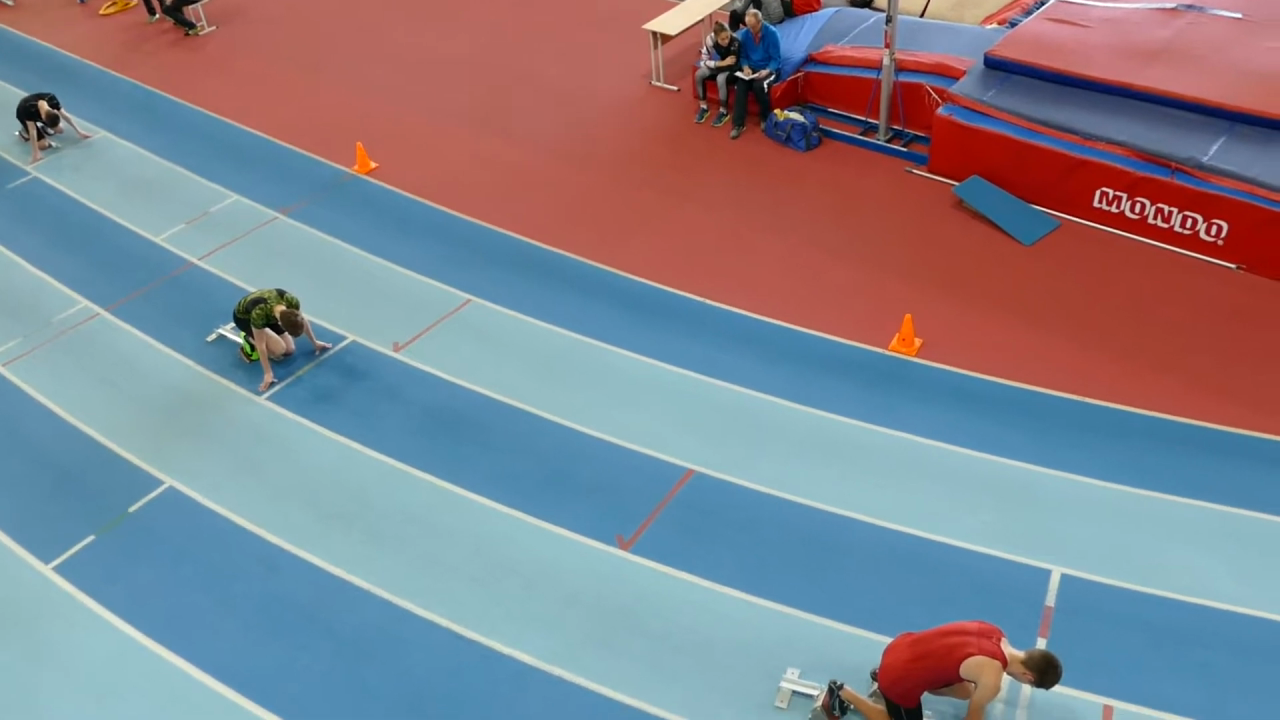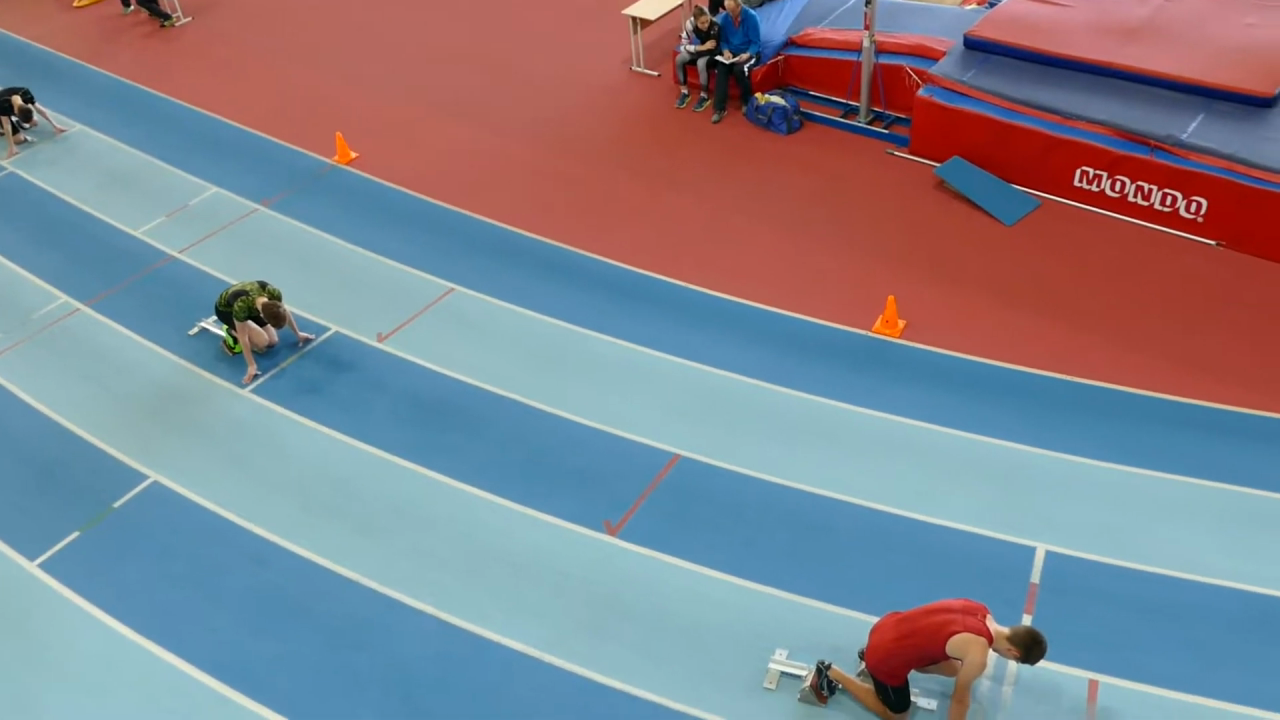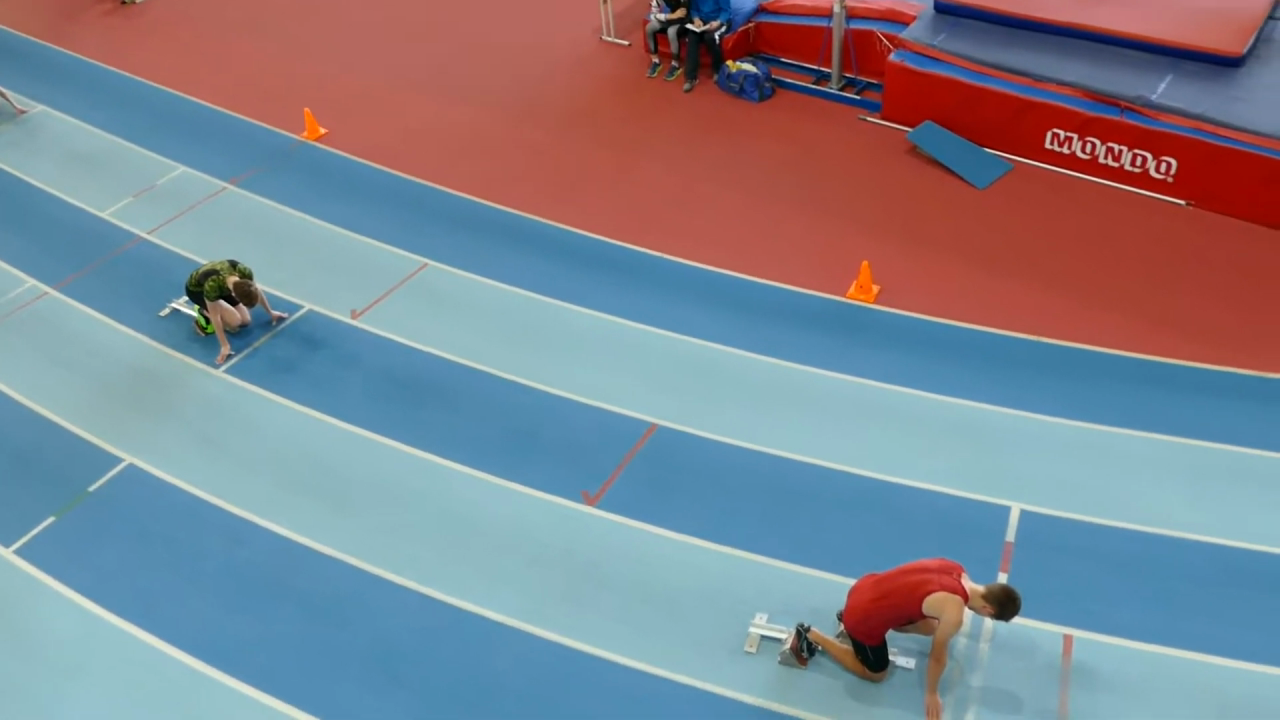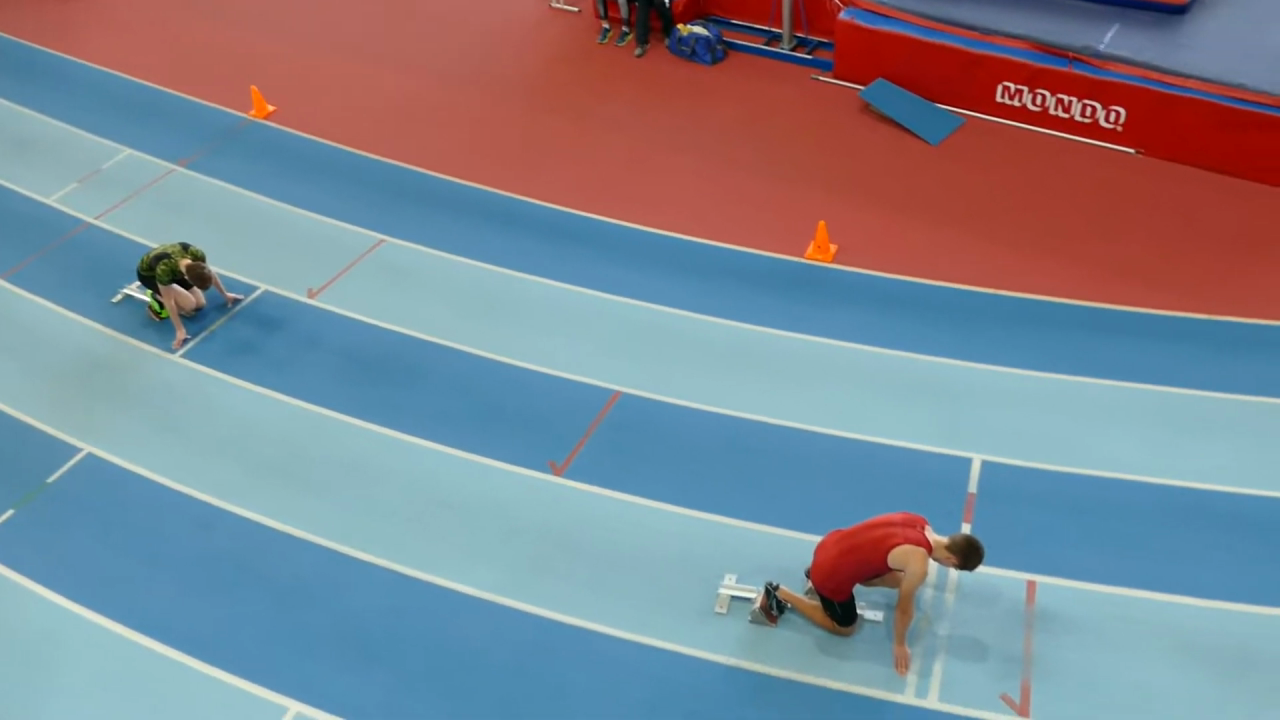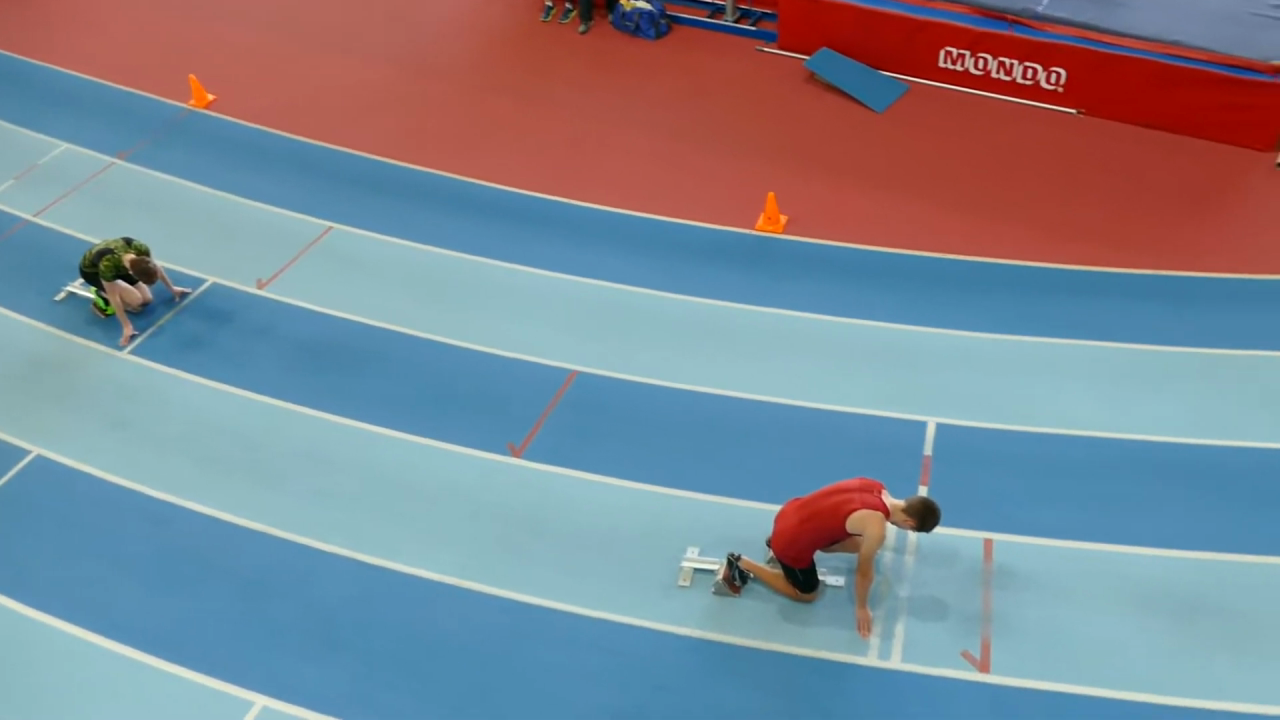
dt=0.4s
person 1, frame 1
left shoulder: (996, 635)
right shoulder: (992, 678)
left wrist: (976, 695)
left hip: (902, 646)
right hip: (899, 677)
left knee: (965, 691)
right ankle: (843, 694)
person 1, frame 2
left shoulder: (982, 612)
right shoulder: (978, 655)
right elbow: (960, 698)
left wrist: (964, 672)
left hip: (889, 625)
right hip: (885, 656)
left knee: (952, 669)
right ankle: (831, 673)
person 1, frame 3
left shoulder: (958, 571)
right shoulder: (954, 613)
right elbow: (937, 657)
left wrist: (939, 629)
right wrist: (931, 694)
left hip: (866, 587)
right hip: (863, 616)
left knee: (929, 627)
right knee: (876, 674)
right ankle: (810, 636)
person 1, frame 4
left shoulder: (921, 524)
right shoulder: (918, 565)
right elbow: (904, 609)
left wrist: (906, 582)
right wrist: (900, 645)
left hip: (832, 544)
right hip: (830, 573)
left knee: (896, 579)
right knee: (845, 628)
right ankle: (780, 594)
person 1, frame 5
left shoulder: (878, 488)
right shoulder: (876, 528)
right elbow: (864, 572)
left wrist: (867, 547)
right wrist: (861, 608)
left hip: (791, 512)
right hip: (790, 542)
left knee: (855, 544)
right knee: (808, 594)
right ankle: (741, 564)
